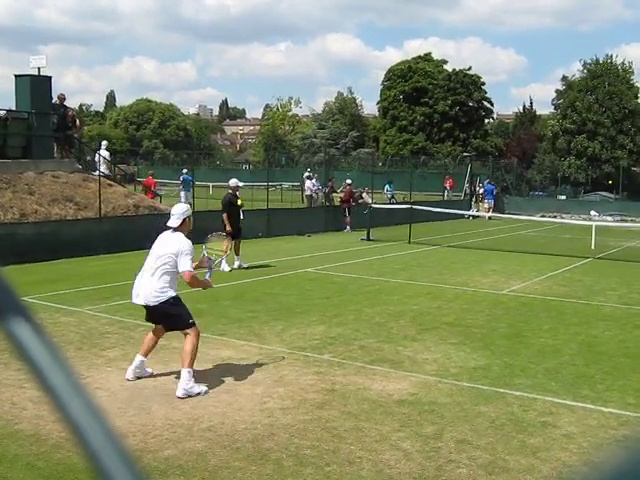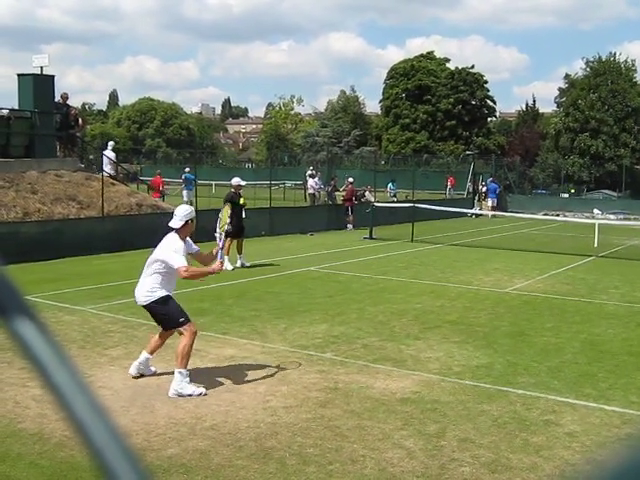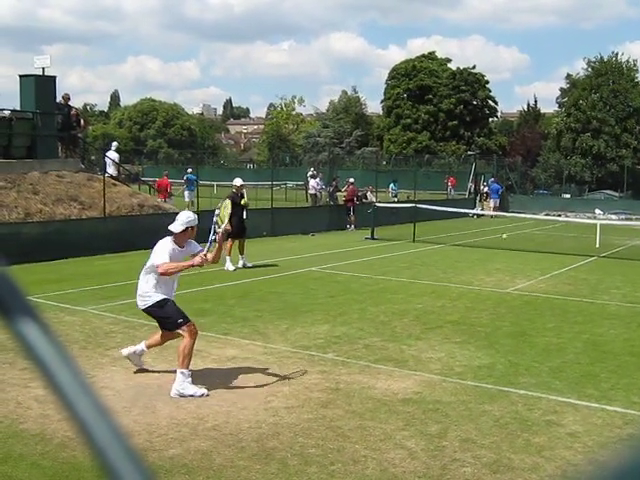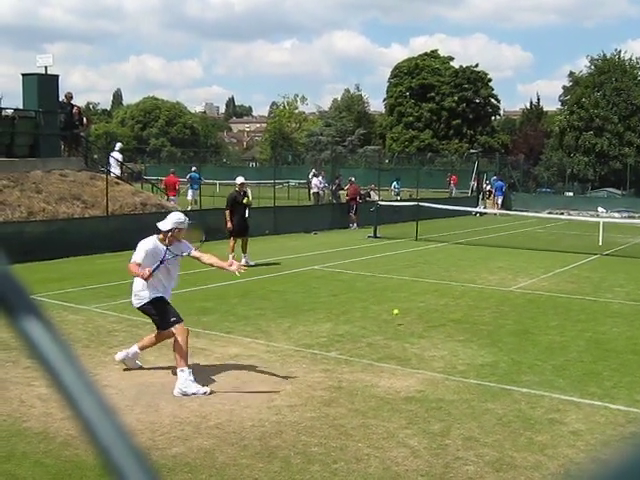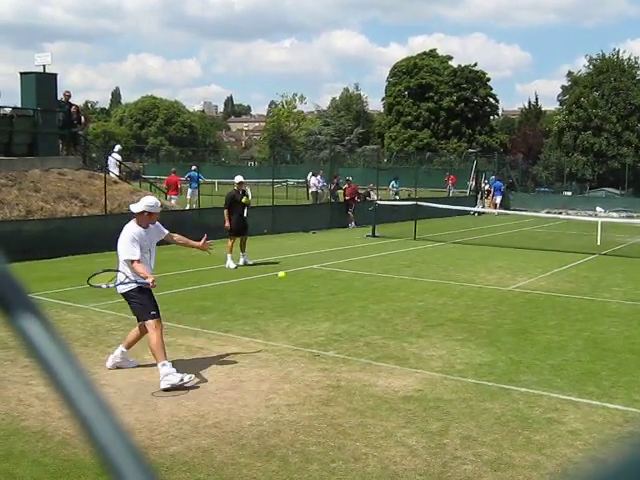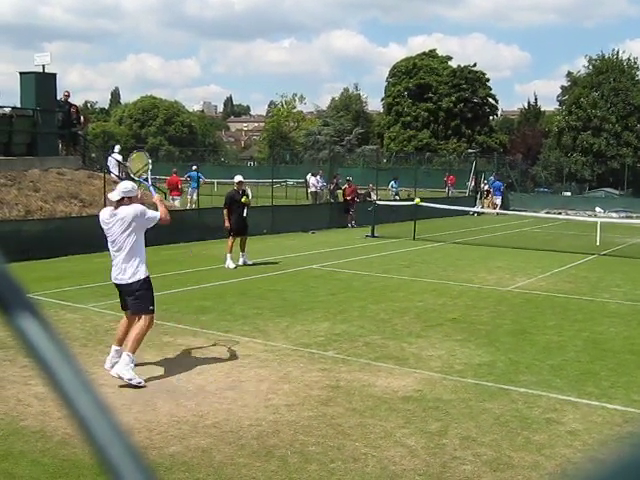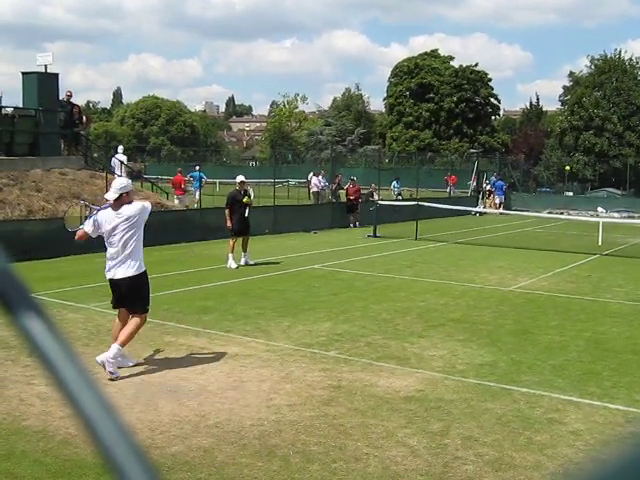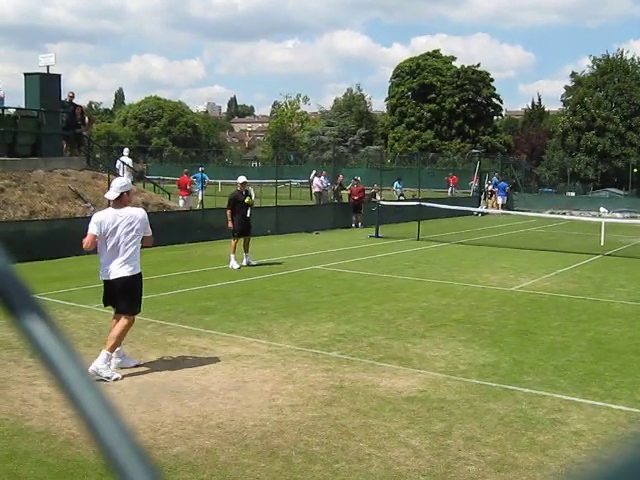
dt=0.2s
person 1, frame 1
left shoulder: (165, 237)
right shoulder: (184, 244)
right elbow: (189, 278)
left wrist: (199, 263)
right wrist: (204, 284)
left hip: (142, 292)
right hip: (160, 295)
left knee: (159, 329)
right knee: (192, 332)
left ankle: (136, 368)
right ankle: (186, 384)
person 1, frame 2
left shoulder: (183, 240)
right shoulder: (174, 245)
left elbow: (202, 257)
right elbow: (186, 273)
left wrist: (216, 252)
right wrist: (212, 269)
left hip: (152, 293)
right hip: (154, 295)
left knee: (168, 329)
right knee: (189, 331)
left ankle: (141, 364)
right ankle: (180, 383)
person 1, frame 3
left shoulder: (188, 244)
right shoulder: (164, 246)
left elbow: (208, 258)
right elbow: (163, 271)
left wrist: (216, 252)
right wrist: (192, 263)
left hip: (162, 298)
right hip: (153, 299)
left knee: (172, 332)
right knee: (190, 331)
left ankle: (136, 351)
right ankle: (182, 384)
person 1, frame 4
left shoulder: (179, 245)
right shoulder: (147, 245)
left elbow: (203, 258)
right elbow: (132, 266)
left wrist: (228, 265)
right wrist: (141, 273)
left hip: (160, 296)
right hip: (149, 297)
left knee: (163, 333)
right knee: (180, 331)
left ankle: (128, 354)
right ankle: (184, 383)
person 1, frame 5
left shoulder: (150, 226)
right shoulder: (131, 234)
left elbow: (172, 237)
right elbow: (135, 264)
left wrist: (197, 245)
right wrist: (148, 277)
left hip: (134, 285)
right hip: (135, 286)
left knee: (145, 324)
right knee: (154, 326)
left ankle: (118, 357)
right ankle: (168, 375)
person 1, frame 6
left shoulder: (105, 214)
right shoulder: (136, 212)
right elbow: (165, 218)
left wrist: (134, 202)
right wrist: (159, 202)
left hip: (119, 276)
right hip: (136, 276)
left knee: (130, 317)
right knee: (145, 320)
left ankle: (114, 357)
right ankle: (124, 366)
person 1, frame 7
left shoulder: (99, 217)
right shoulder: (138, 209)
left elbow: (79, 237)
right elbow: (149, 203)
left wrist: (90, 229)
left hip: (114, 273)
right hip: (134, 273)
left knee: (123, 314)
right knee: (138, 318)
left ankle: (117, 356)
right ankle: (110, 355)
person 1, frame 8
left shoulder: (99, 217)
right shoulder: (139, 214)
left elbow: (88, 245)
right elbow: (148, 242)
left wrist: (102, 242)
left hip: (109, 274)
right hip: (129, 274)
left knee: (120, 315)
right knee: (126, 319)
left ankle: (118, 356)
right ankle: (101, 364)
